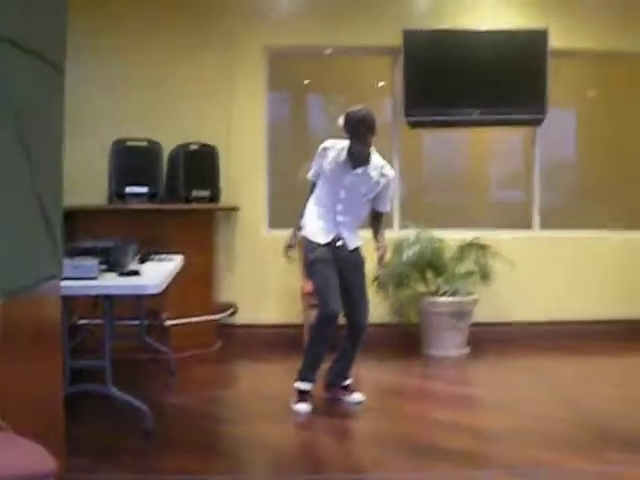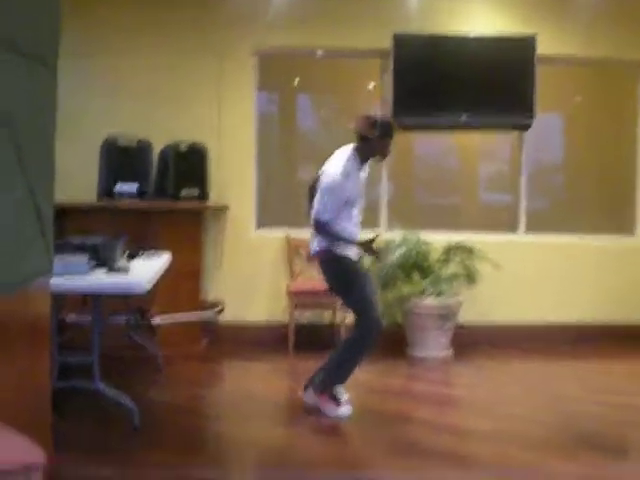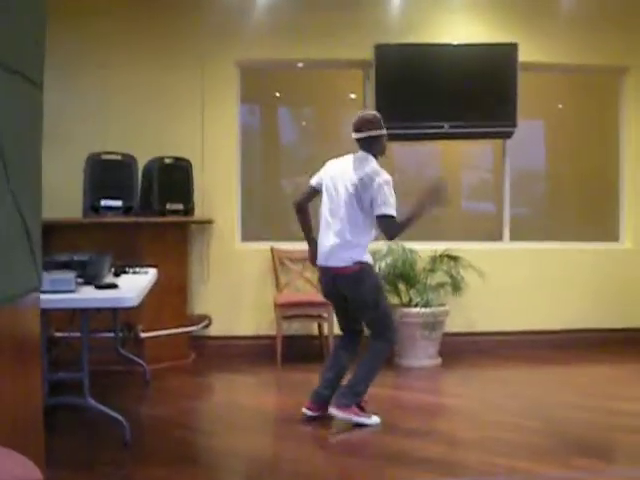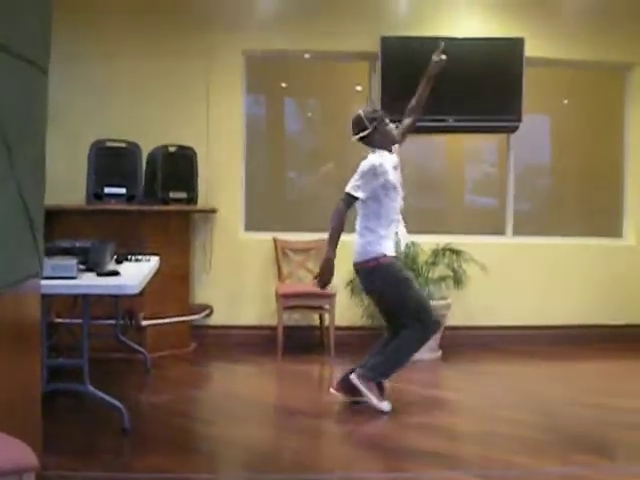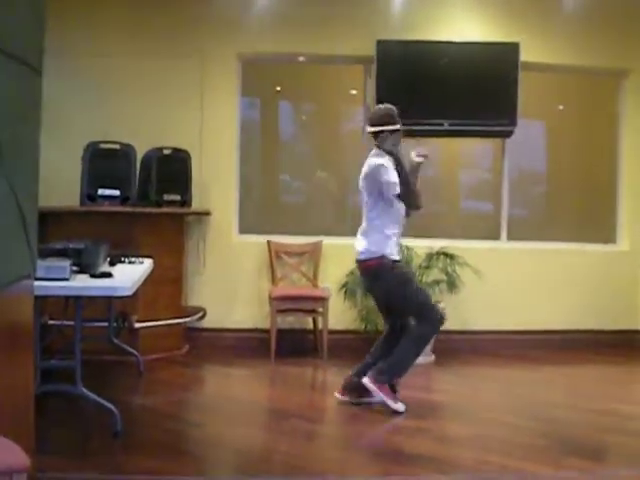
dt=1s
person 1, frame 1
left shoulder: (383, 175)
right shoulder: (327, 152)
left elbow: (377, 217)
right elbow: (313, 193)
left wrist: (381, 239)
right wrist: (296, 231)
left hip: (349, 247)
right hip: (317, 241)
left knee: (359, 320)
right knee: (330, 310)
left ankle: (337, 381)
right ankle: (304, 384)
person 1, frame 2
left shoulder: (349, 155)
right shoulder: (340, 178)
left elbow: (313, 190)
right elbow: (319, 225)
right wrist: (358, 244)
left hip: (347, 253)
right hip: (336, 255)
left knee: (366, 323)
right knee: (370, 324)
left ankle: (320, 383)
right ankle: (322, 387)
person 1, frame 3
left shoulder: (333, 166)
right shoulder: (378, 177)
left elbow: (300, 203)
right elbow: (391, 231)
left wrist: (313, 245)
right wrist: (424, 204)
left hip: (326, 267)
right hip: (354, 268)
left knee: (351, 334)
right knee: (384, 335)
left ankle: (320, 400)
right ankle: (347, 401)
person 1, frame 4
left shoulder: (388, 156)
right shoulder: (375, 165)
left elbow: (413, 114)
right elbow: (342, 207)
left wrist: (430, 75)
right wrist: (329, 256)
left hip: (380, 260)
right hip: (377, 261)
left knee: (400, 329)
right knee: (426, 322)
left ankle: (352, 381)
right ankle: (370, 375)
person 1, frame 5
left shoulder: (386, 161)
right shoulder: (380, 164)
left elbow: (411, 204)
right elbow: (411, 204)
left wrist: (409, 166)
right wrist: (404, 165)
left hip: (377, 258)
right hip: (379, 259)
left knee: (399, 327)
right knee: (431, 318)
left ankle: (355, 385)
right ankle: (382, 378)
